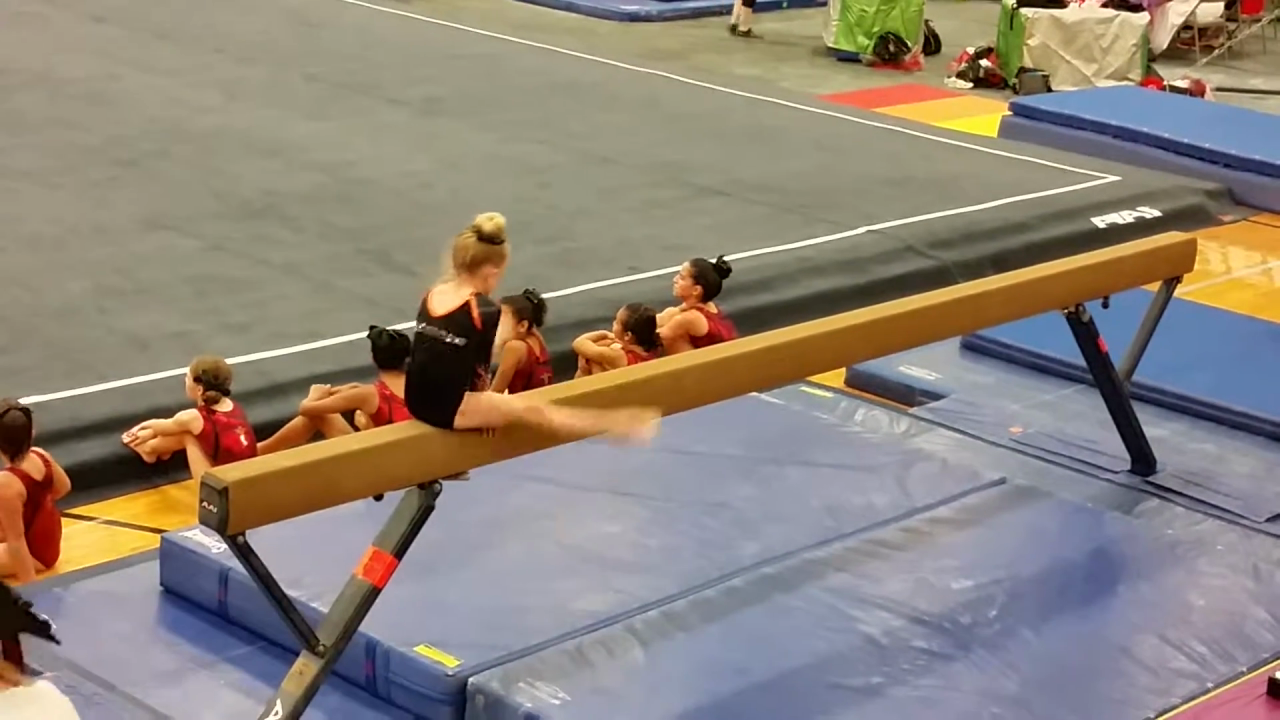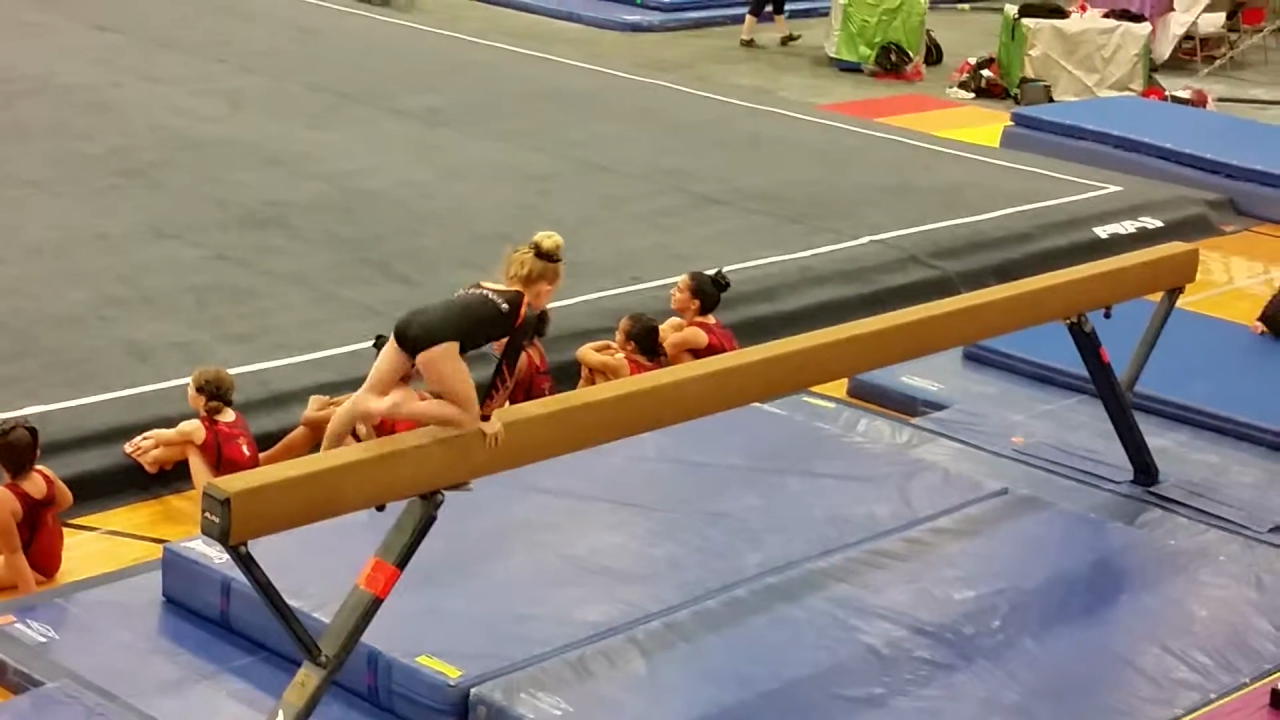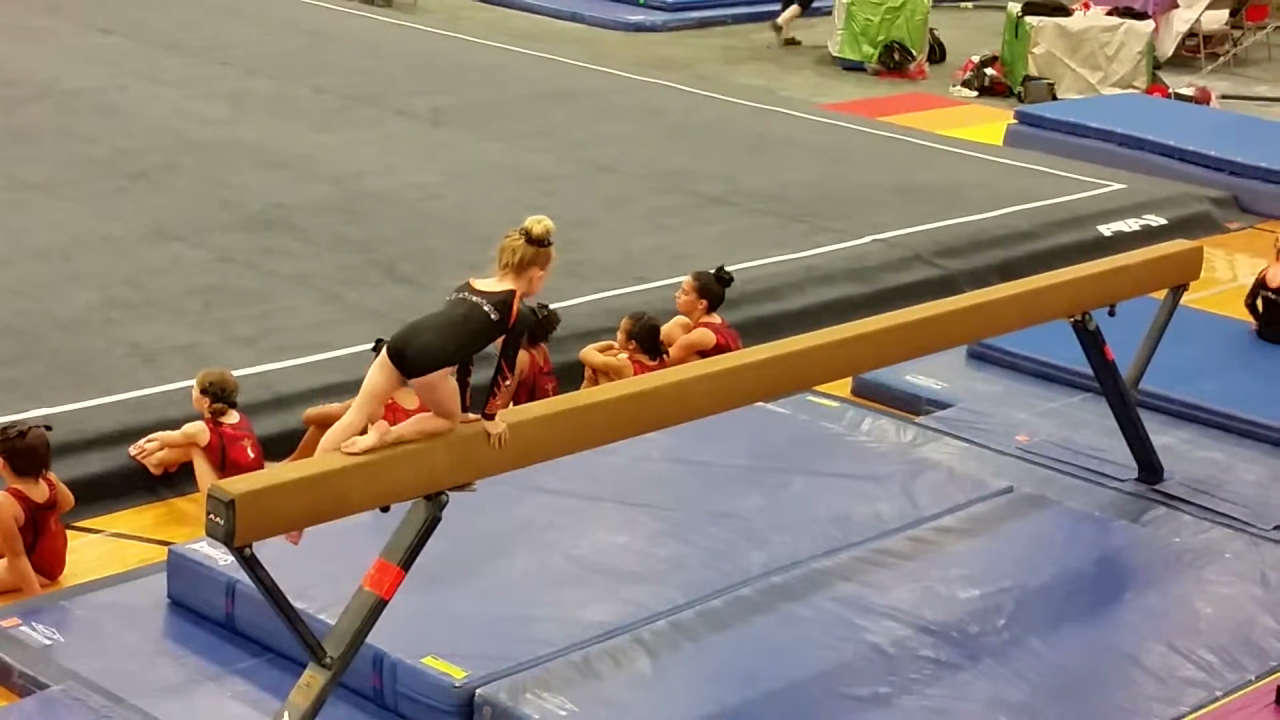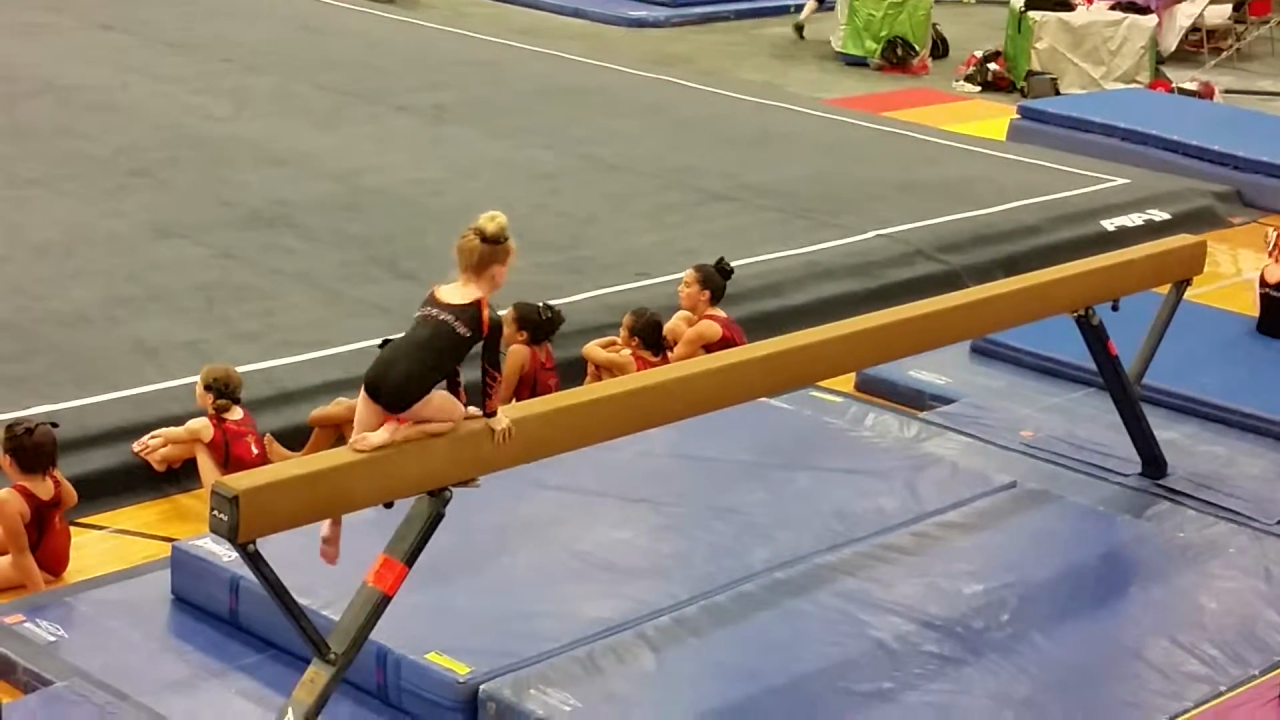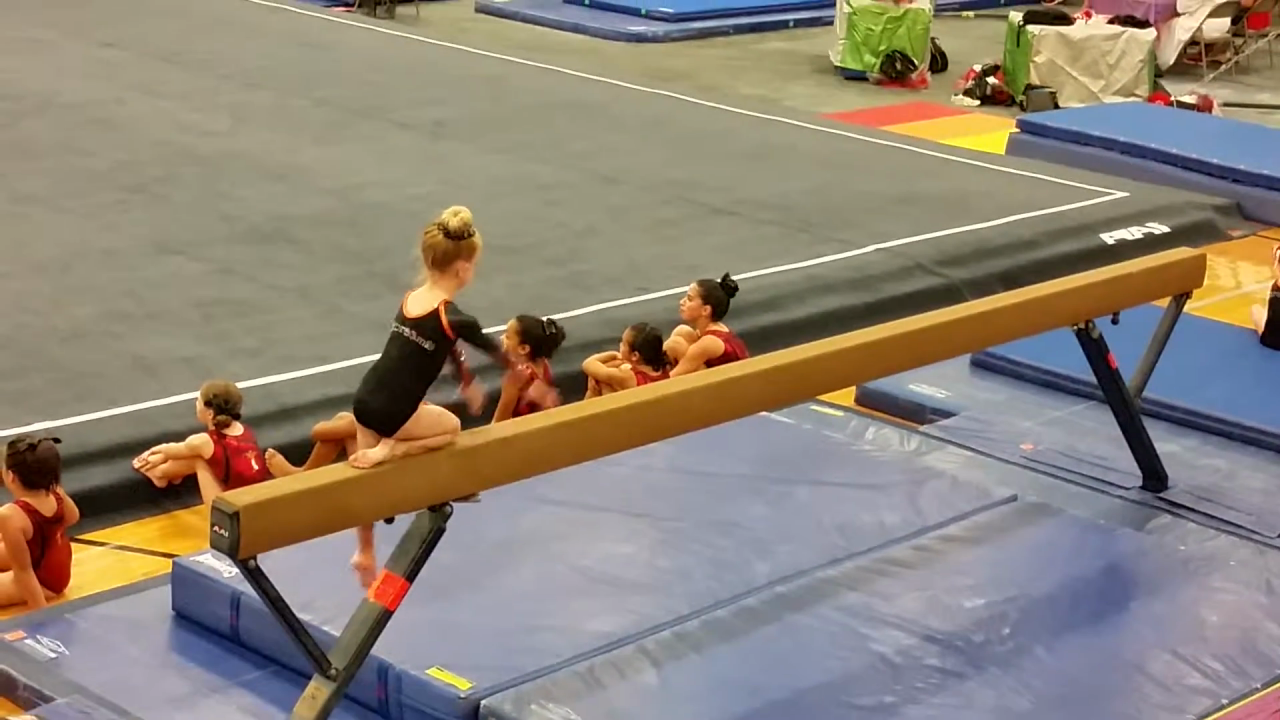
dt=0.5s
person 1, frame 1
left shoulder: (431, 296)
right shoulder: (486, 311)
right elbow: (480, 369)
right wrist: (485, 411)
left hip: (416, 404)
right hip: (447, 410)
right knee: (537, 411)
right ankle: (619, 423)
person 1, frame 2
left shoulder: (477, 289)
right shoulder: (523, 317)
right elbow: (505, 373)
right wrist: (485, 418)
left hip: (409, 324)
right hip: (435, 339)
left knee: (362, 399)
right knee: (467, 415)
right ankle: (397, 407)
person 1, frame 3
left shoulder: (468, 286)
right shoulder: (520, 315)
right elbow: (504, 373)
left wrist: (462, 409)
right wrist: (489, 418)
left hip: (401, 342)
right hip: (429, 361)
left knee: (355, 416)
right knee: (447, 418)
right ankle: (384, 436)
person 1, frame 4
left shoulder: (437, 295)
right shoulder: (489, 320)
right elbow: (491, 372)
left wrist: (460, 403)
right wrist: (492, 416)
left hip: (378, 375)
right hip: (408, 392)
left knee: (357, 449)
right knee: (454, 415)
left ankle: (333, 528)
right ankle: (391, 435)
person 1, frame 5
left shoulder: (411, 298)
right shoulder: (453, 319)
right elbow: (497, 354)
left wrist: (468, 383)
right wrist: (533, 385)
left hip: (365, 400)
right hip: (394, 411)
right knee: (450, 428)
left ankle: (365, 554)
right ankle: (387, 450)
